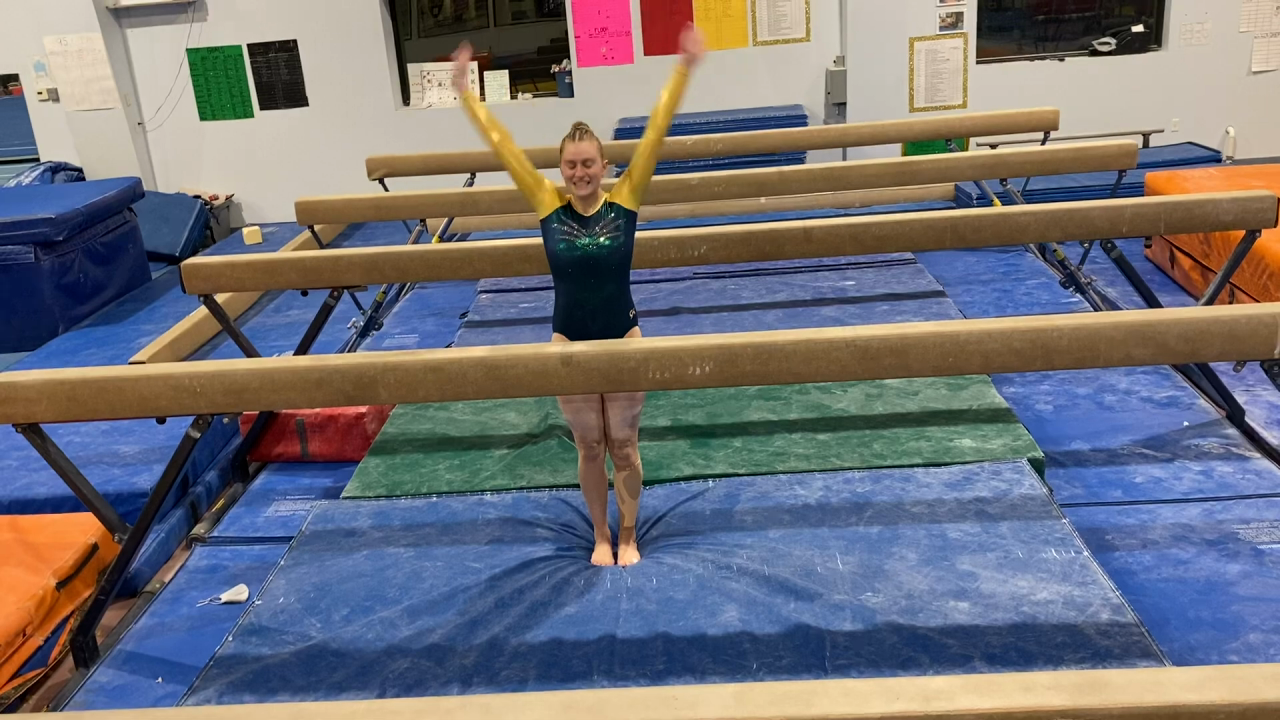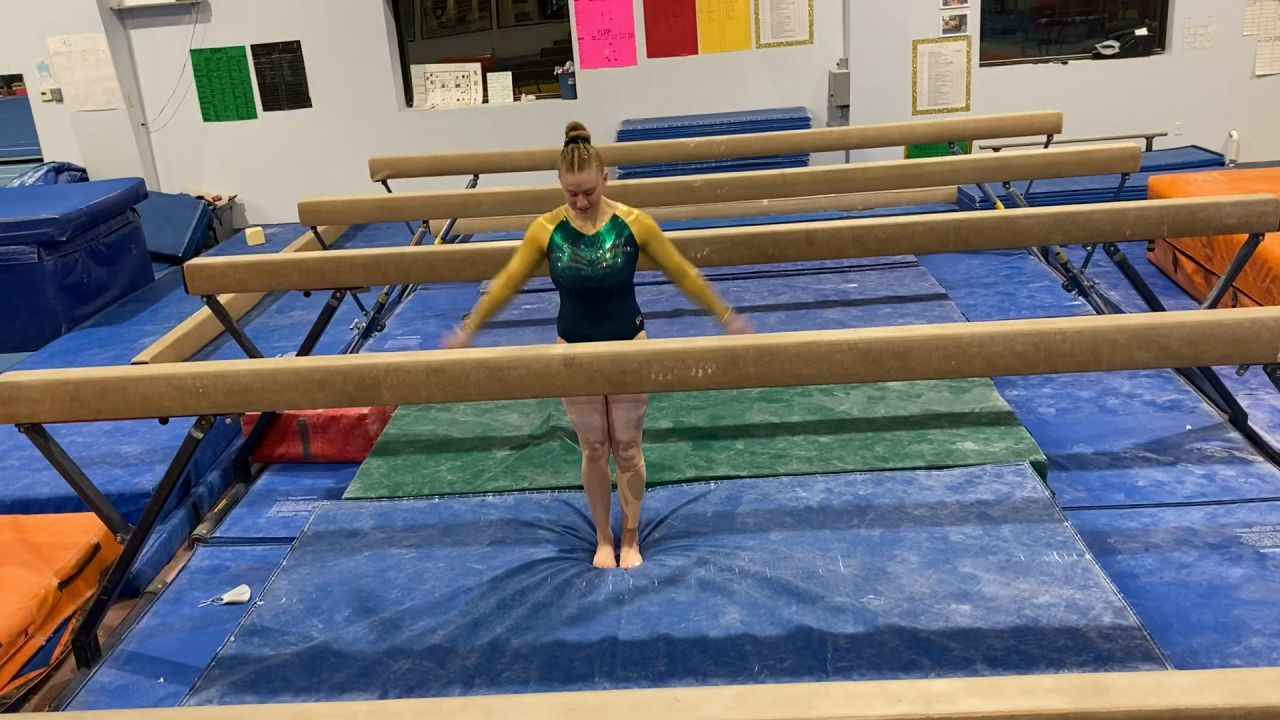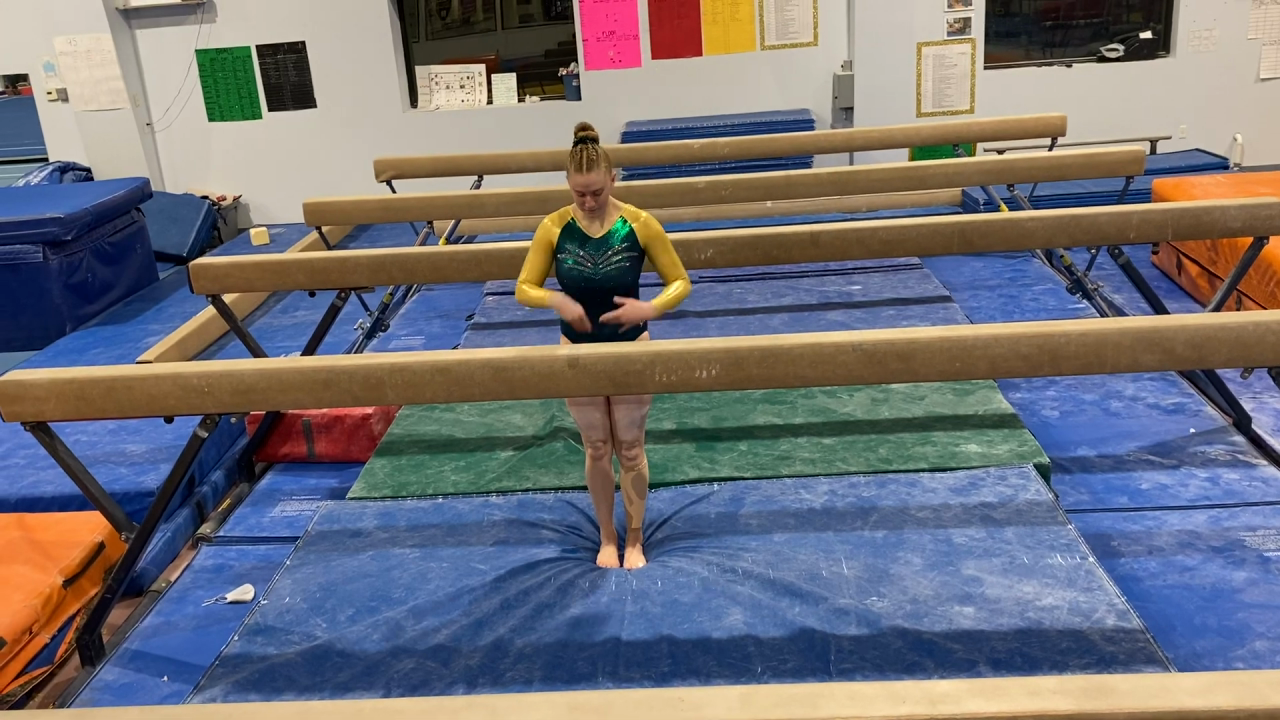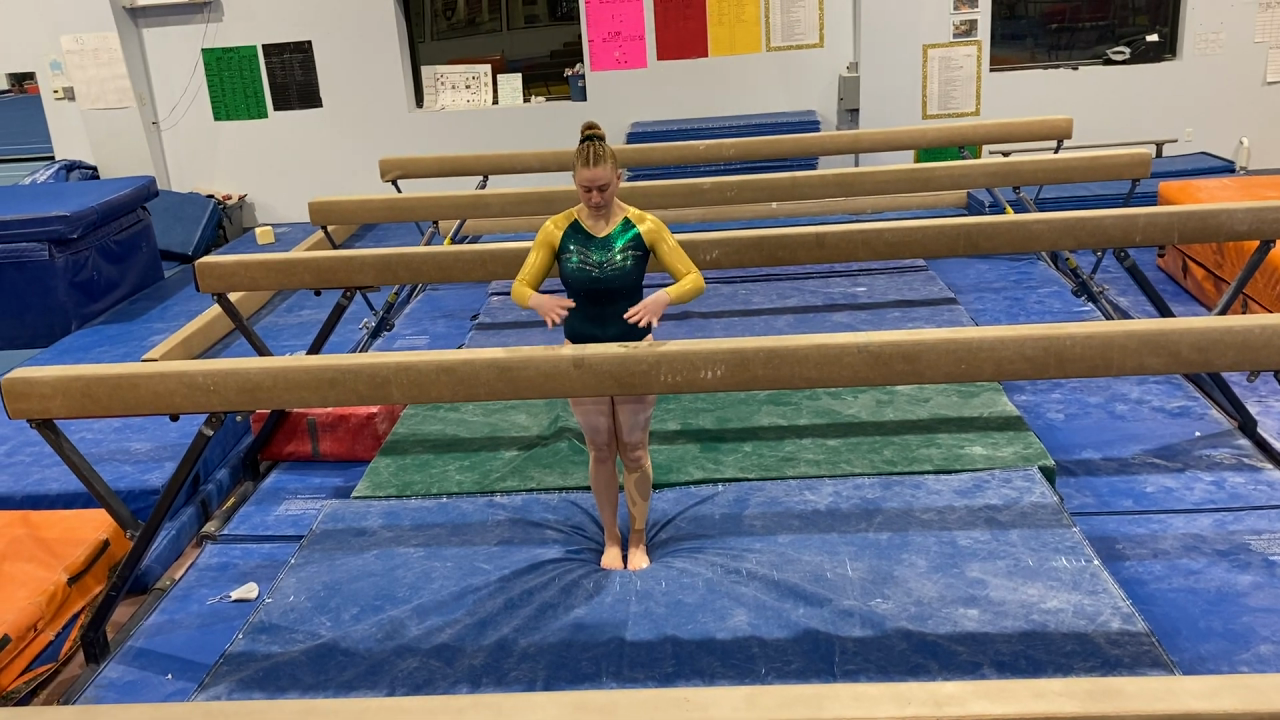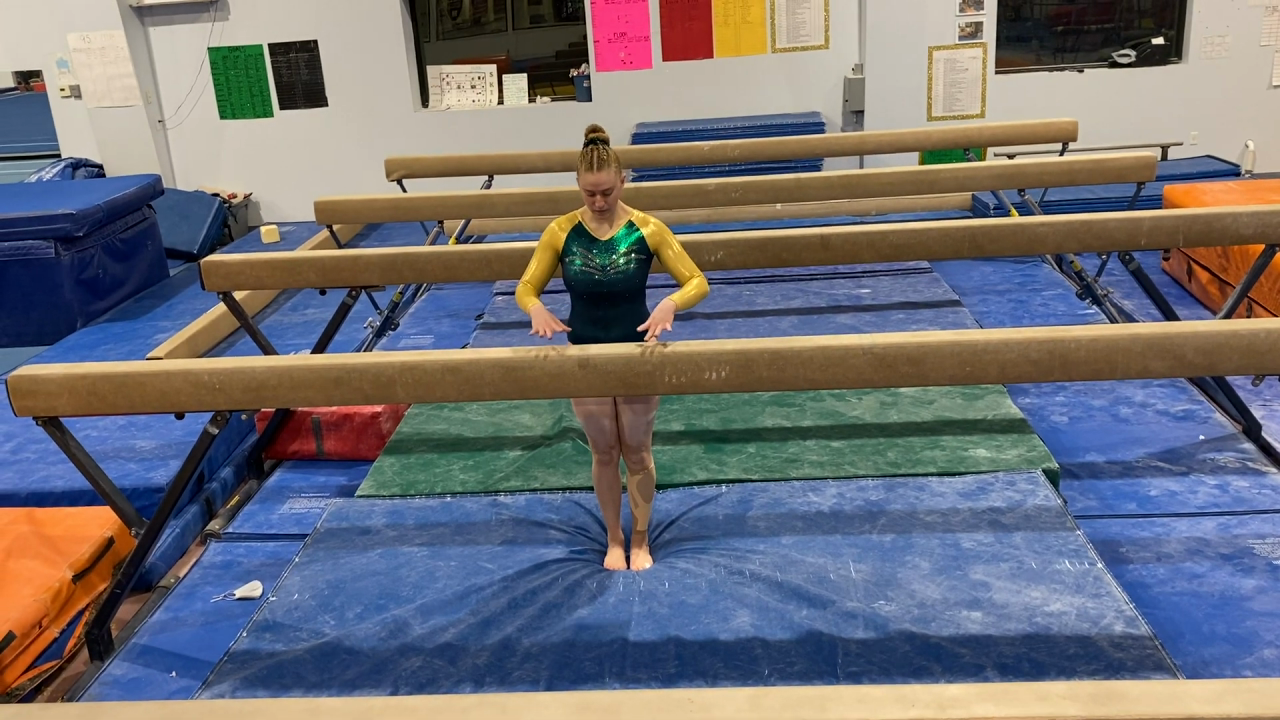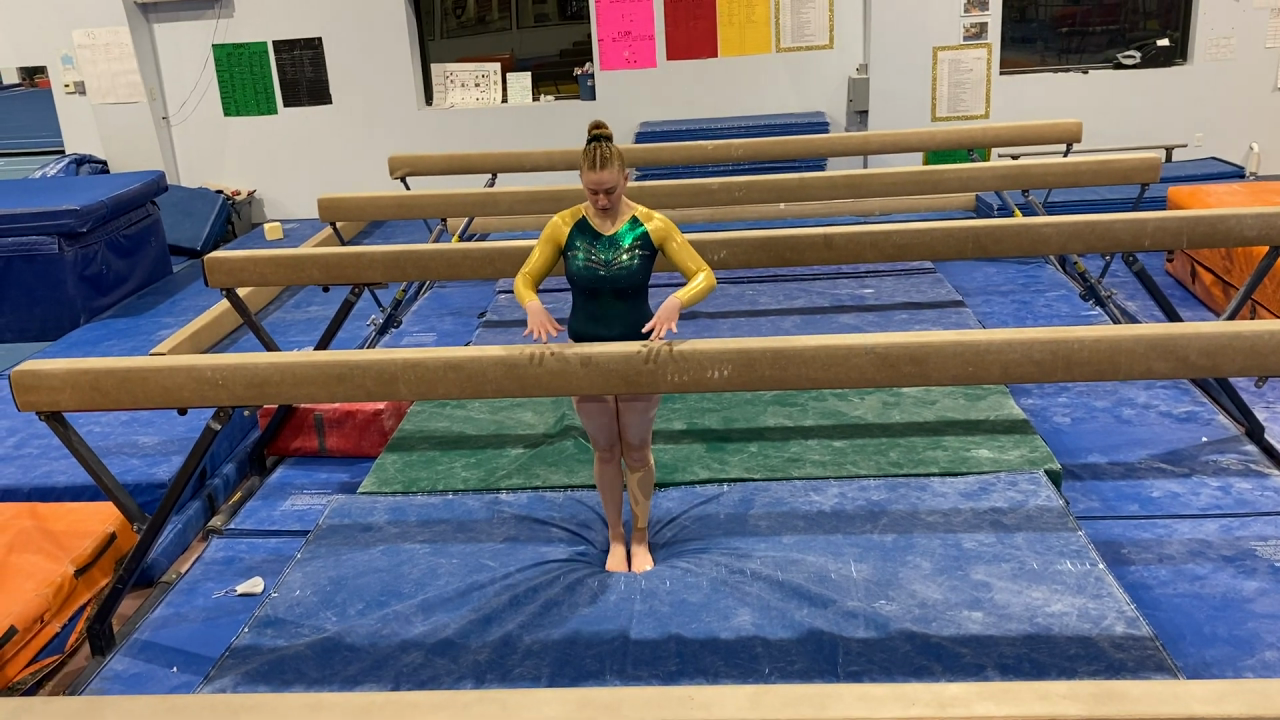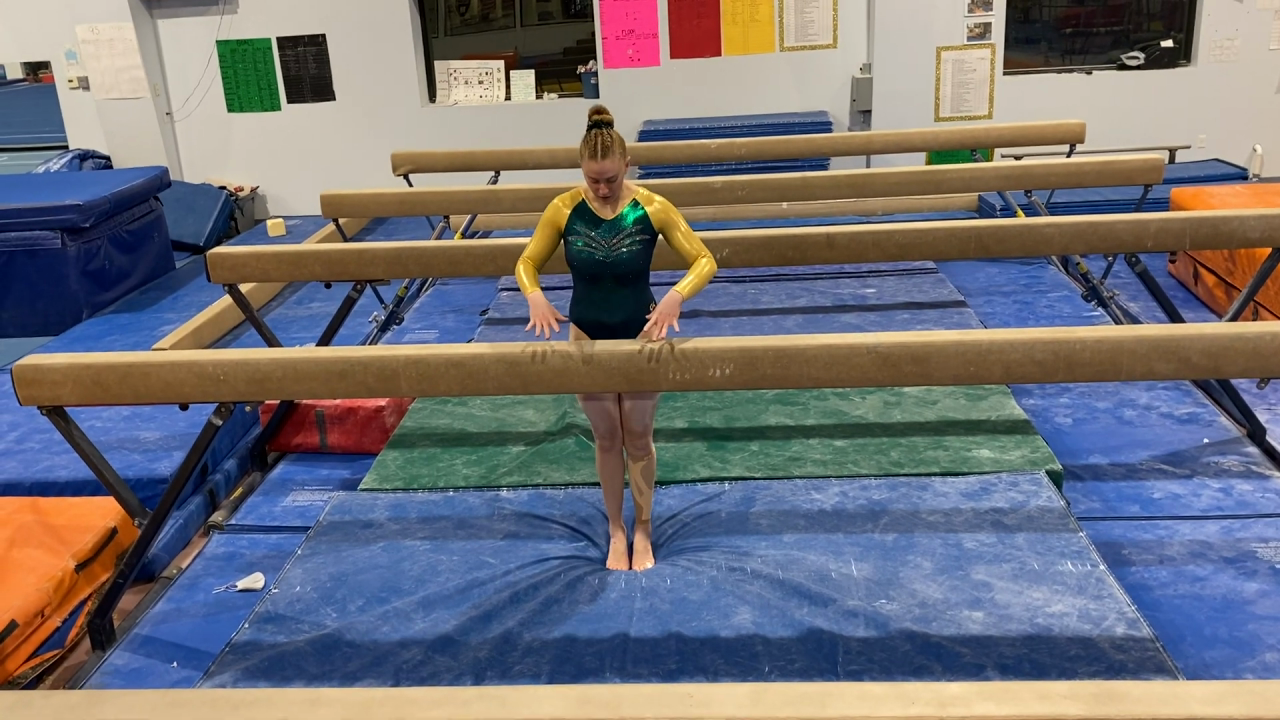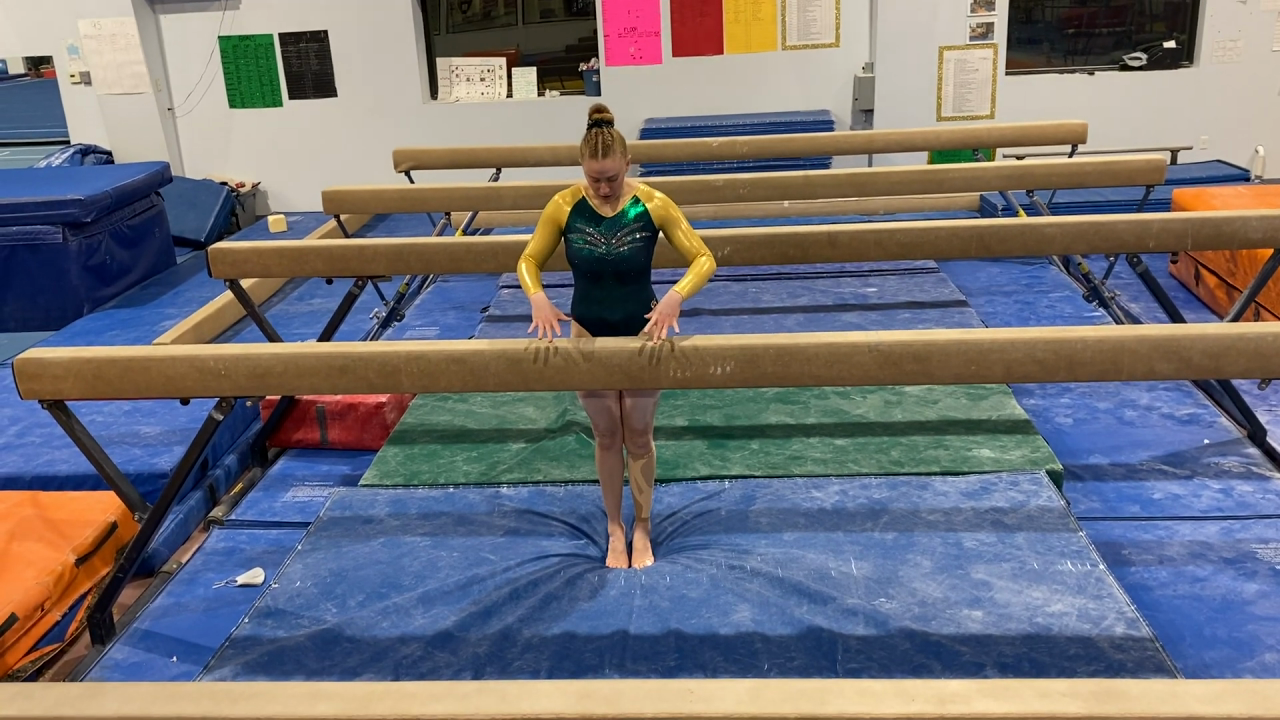
dt=0.3s
person 1, frame 1
left shoulder: (624, 202)
right shoulder: (548, 205)
left elbow: (656, 132)
right elbow: (500, 142)
left wrist: (685, 66)
right wrist: (464, 89)
left hip: (623, 342)
right hip: (569, 347)
left knee: (624, 446)
right knee: (590, 448)
left ankle: (628, 534)
right ankle: (601, 535)
person 1, frame 2
left shoulder: (634, 223)
right shoulder: (546, 230)
left elbow: (682, 272)
right elbow: (509, 281)
left wrist: (725, 315)
right wrist: (470, 327)
left knee: (627, 449)
right knee: (594, 450)
left ankle: (631, 538)
right ankle: (603, 538)
person 1, frame 3
left shoulder: (641, 225)
right shoulder: (553, 228)
left elbow: (680, 282)
right elbow: (523, 288)
left wrist: (650, 308)
right wrist: (557, 301)
left hip: (630, 348)
right hip: (578, 352)
left knee: (631, 448)
right knee: (597, 449)
left ankle: (634, 538)
right ankle: (607, 537)
person 1, frame 4
left shoulder: (644, 226)
right shoulder: (556, 229)
left elbow: (694, 280)
right elbow: (520, 286)
left wrist: (662, 297)
right wrist: (539, 300)
left knee: (634, 451)
right knee: (601, 452)
left ankle: (638, 539)
right ankle: (611, 538)
person 1, frame 5
left shoulder: (648, 229)
right shoulder: (560, 232)
left elbow: (698, 283)
right elbow: (525, 287)
left wrist: (669, 303)
right wrist: (537, 309)
left knee: (637, 453)
right knee: (603, 454)
left ankle: (640, 539)
right ankle: (613, 538)
person 1, frame 6
left shoulder: (652, 225)
right shoulder: (563, 226)
left elbow: (704, 276)
right elbow: (525, 278)
left wrist: (675, 301)
right wrist: (533, 305)
left knee: (637, 451)
right knee: (605, 451)
left ankle: (640, 536)
right ankle: (615, 537)
person 1, frame 7
left shoulder: (653, 208)
right shoulder: (563, 209)
left elbow: (705, 261)
right elbow: (526, 263)
left wrist: (676, 296)
right wrist: (535, 297)
left hip: (641, 336)
right hip: (587, 339)
left knee: (639, 440)
right knee: (607, 441)
left ankle: (642, 527)
right ankle: (616, 531)
person 1, frame 8
left shoulder: (654, 205)
right shoulder: (564, 206)
left elbow: (704, 259)
right elbow: (529, 260)
left wrist: (674, 297)
right wrist: (539, 298)
left hip: (643, 332)
right hip: (588, 335)
left knee: (639, 437)
right knee: (607, 437)
left ankle: (642, 526)
right ankle: (615, 528)
